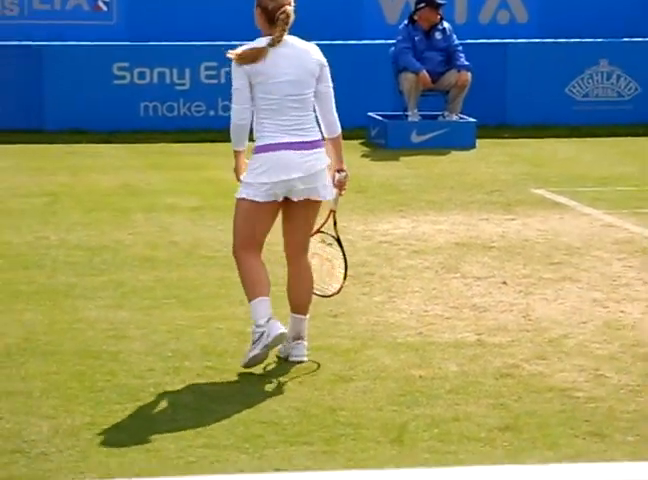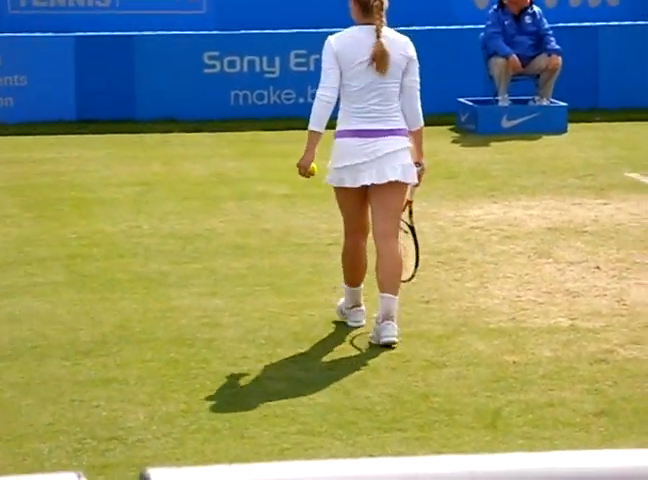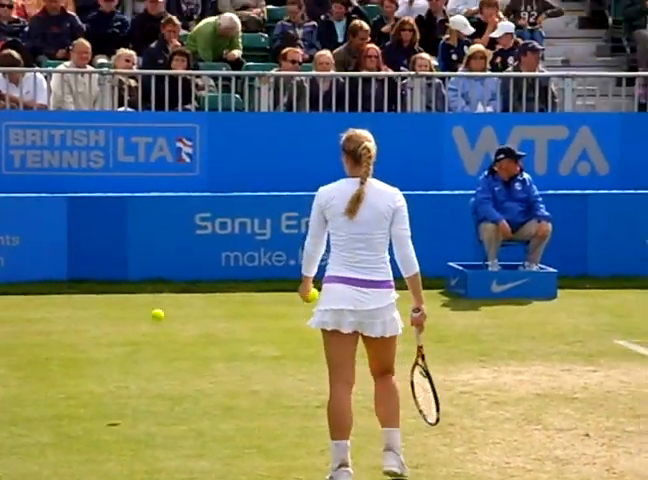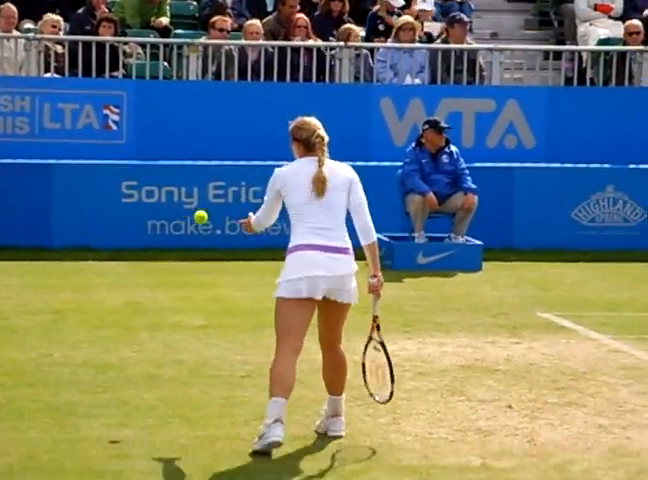
dt=0.4s
person 1, frame 1
left shoulder: (246, 59)
right shoulder: (312, 53)
left elbow: (240, 117)
right elbow: (329, 114)
left wrist: (238, 157)
right wrist: (339, 164)
left hip: (270, 162)
right hip: (312, 160)
left knee: (246, 249)
right knee: (298, 254)
left ankle: (265, 323)
right ankle: (297, 340)
person 1, frame 2
left shoulder: (336, 43)
right shoulder: (404, 46)
left elbow: (325, 98)
right elbow: (412, 106)
left wrist: (309, 151)
right wrist: (418, 156)
left hip: (350, 147)
right hip: (392, 148)
left knee: (355, 234)
right knee: (387, 238)
left ankle: (353, 306)
right ankle: (387, 320)
person 1, frame 3
left shoulder: (326, 195)
right shoulder: (393, 197)
left elbow: (313, 245)
right elbow: (405, 255)
left wrist: (306, 282)
right wrist: (418, 304)
left hip: (338, 294)
right hip: (378, 296)
left knee: (341, 384)
right knee: (384, 375)
person 1, frame 4
left shoulder: (283, 174)
right shoulder: (346, 173)
left elbow: (265, 219)
right elbow: (365, 225)
left wrist: (252, 222)
right wrist: (375, 271)
left hip: (302, 262)
right hip: (340, 264)
left knee: (287, 349)
right knee: (332, 346)
left ankle: (273, 424)
right ankle: (334, 418)
